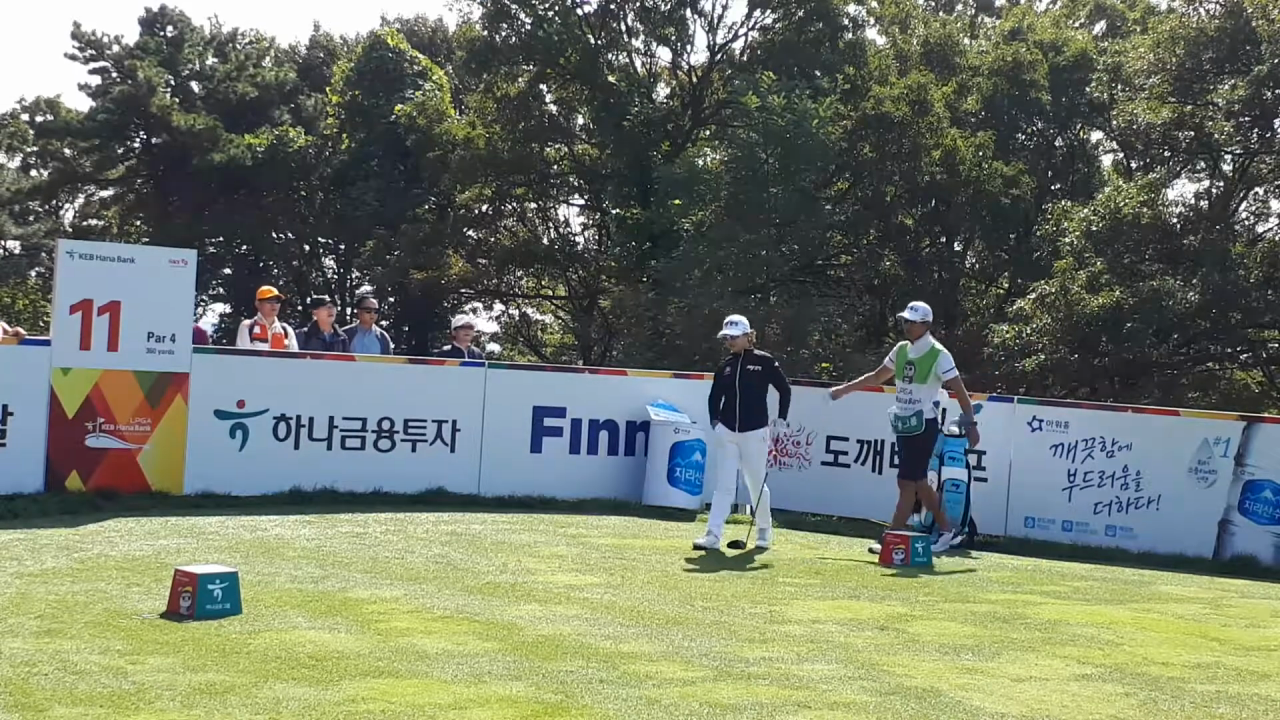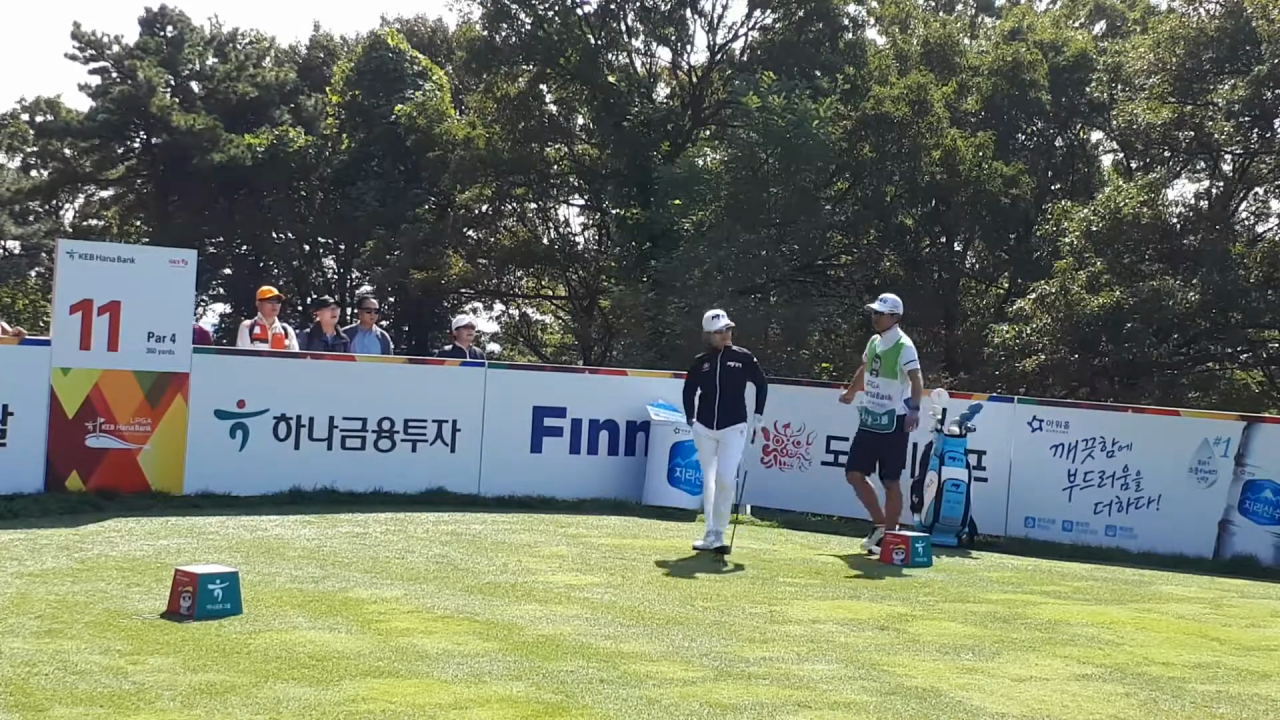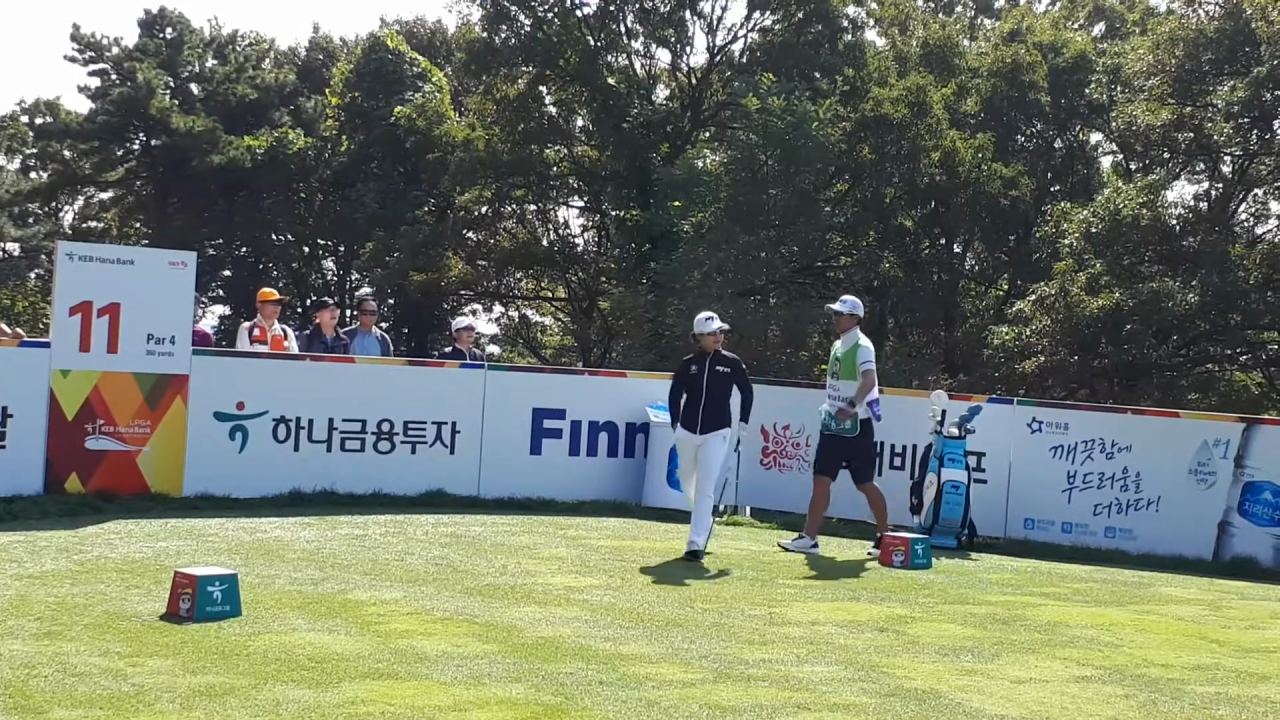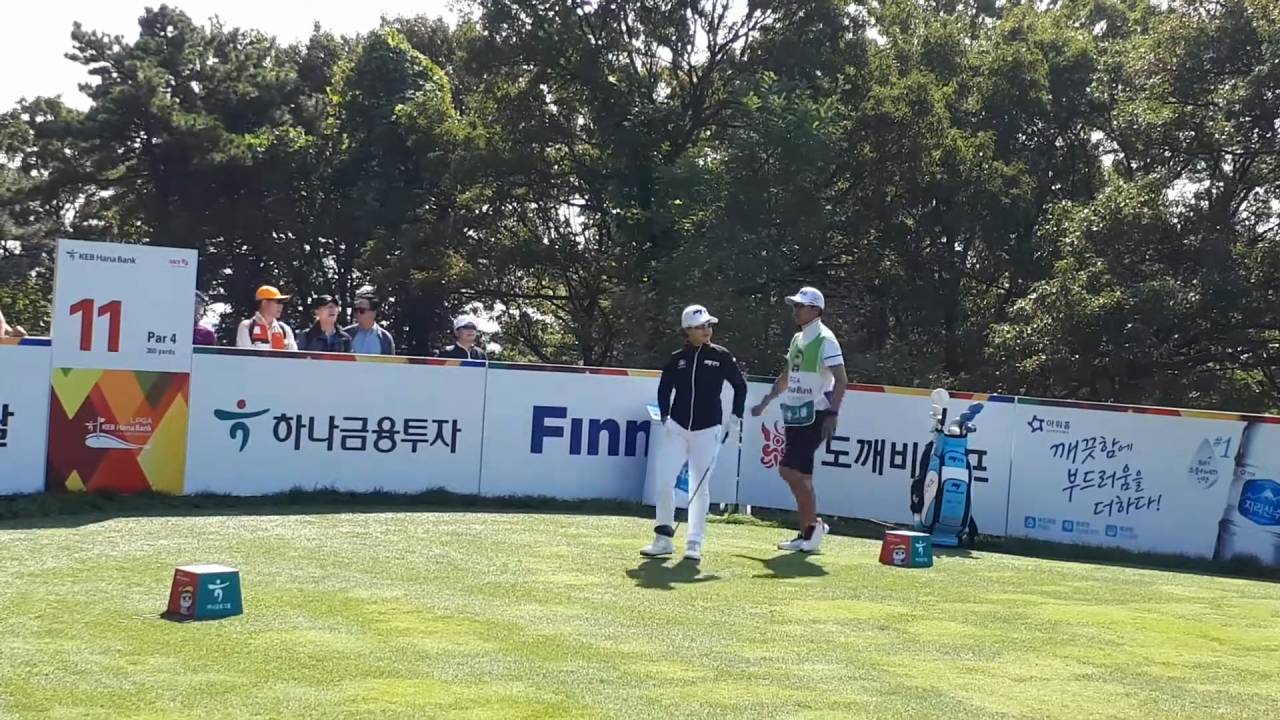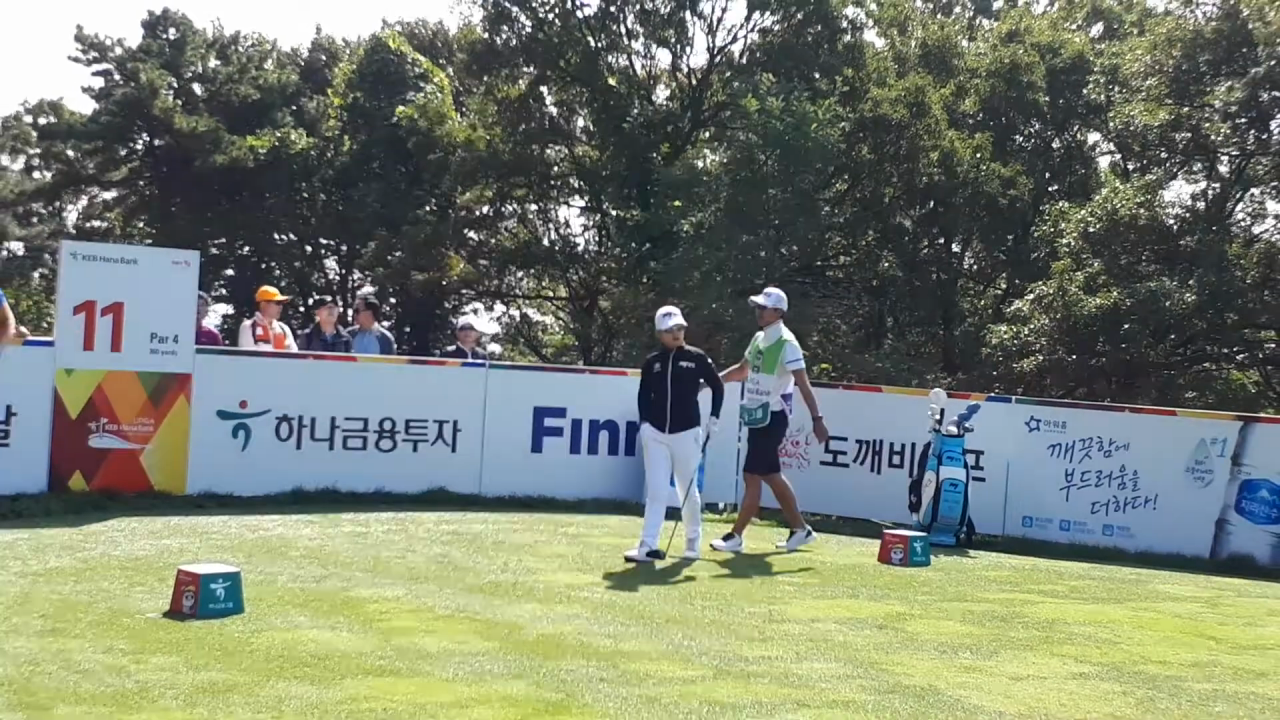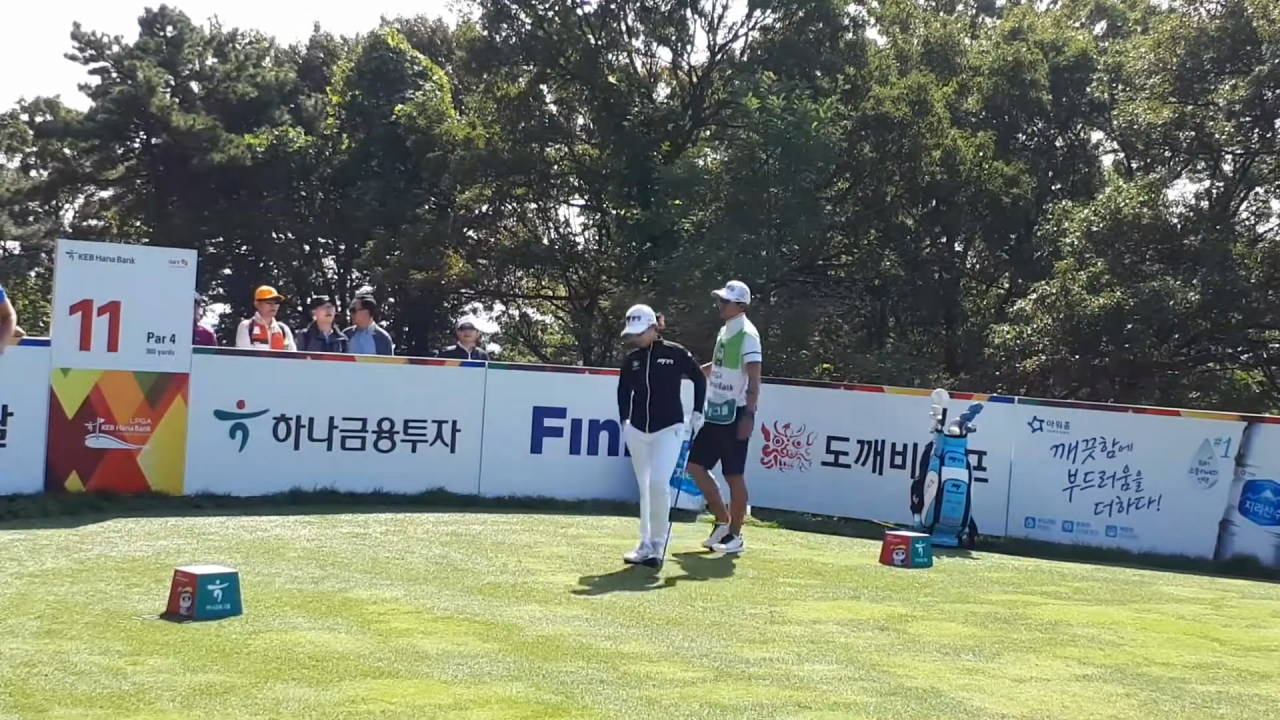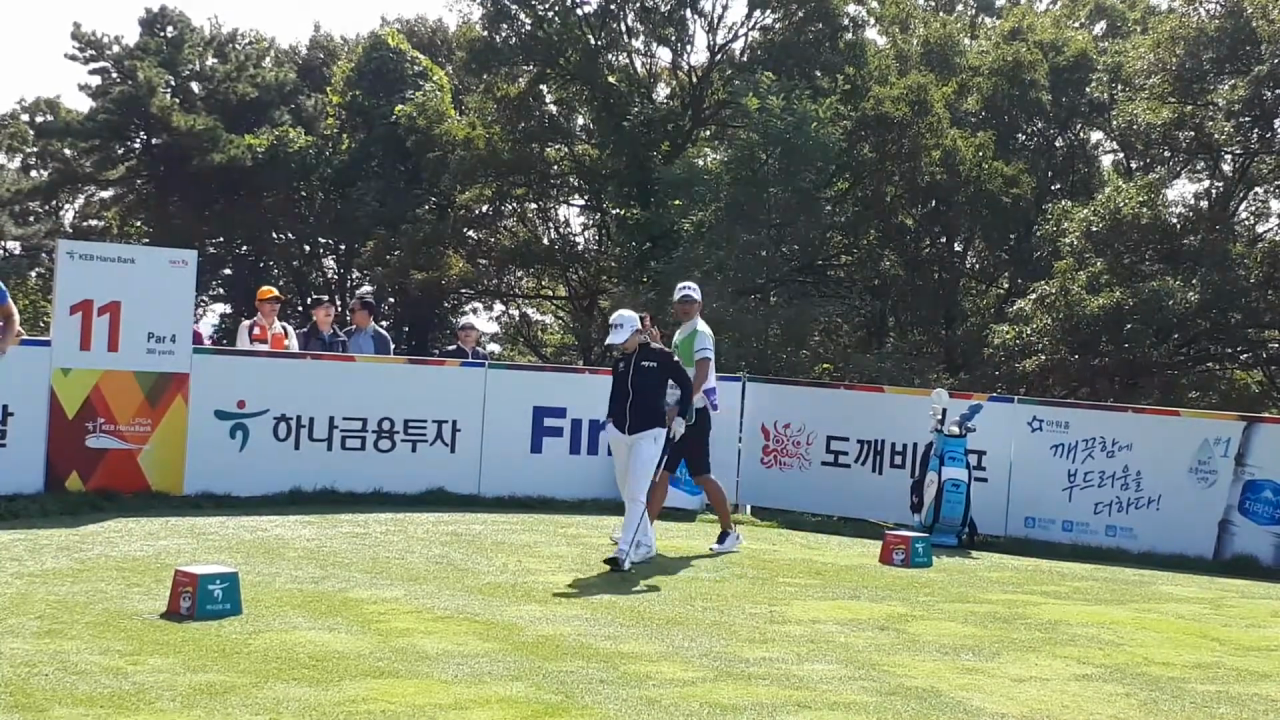
dt=0.3s
person 1, frame 1
left shoulder: (938, 354)
right shoulder: (901, 350)
left elbow: (959, 390)
right elbow: (877, 376)
left wrist: (970, 423)
right wrist: (846, 389)
left hip: (923, 426)
right hip: (903, 425)
left knee: (906, 483)
right knee: (918, 483)
right ankle: (948, 531)
person 1, frame 2
left shoulder: (904, 346)
right shoulder: (875, 342)
left elbow: (916, 381)
left wrist: (913, 409)
right wrist: (850, 393)
left hip: (894, 423)
right hip: (870, 420)
left knee: (891, 482)
right knee: (854, 474)
right ankle: (882, 525)
person 1, frame 3
left shoulder: (862, 347)
right shoulder: (838, 346)
left elbow: (869, 381)
left wrist: (851, 406)
left hip: (857, 427)
right hip: (833, 425)
left knee: (865, 484)
right knee: (821, 480)
left ankle: (884, 536)
right ankle: (809, 538)
person 1, frame 4
left shoulder: (825, 340)
right shoulder: (798, 339)
left elbow: (840, 380)
left wrist: (832, 415)
right wrist: (766, 400)
left hip: (815, 416)
right hip: (796, 417)
left knee: (790, 471)
right knee: (800, 476)
left ankle: (814, 525)
right ankle: (807, 534)
person 1, frame 5
left shoulder: (786, 343)
right shoulder: (759, 338)
left elbow: (803, 383)
right elbow: (743, 369)
left wrist: (816, 419)
left hip: (772, 418)
right hip: (758, 418)
left knee: (752, 476)
right knee: (772, 477)
left ankle: (735, 536)
right ankle: (800, 529)
person 1, frame 6
left shoulder: (747, 335)
right shoulder: (724, 331)
left elbow: (754, 379)
left wrist: (747, 416)
left hip: (736, 414)
right hip: (716, 413)
left knee: (734, 477)
right knee: (695, 467)
left ankle: (735, 536)
right ankle: (723, 521)
person 1, frame 7
left shoulder: (700, 333)
right shoulder: (679, 334)
left elbow: (701, 375)
left hip: (695, 414)
left knee: (701, 476)
right knee: (661, 473)
left ankle: (729, 531)
person 2, frame 1
left shoulder: (764, 362)
right shoulder: (725, 366)
left elbow: (784, 389)
right elbow: (715, 396)
left wrist: (781, 420)
right wrist: (714, 420)
left hip: (755, 432)
right hip: (727, 432)
left knee: (757, 485)
right knee: (723, 485)
left ankle: (764, 531)
right ankle: (712, 536)
person 2, frame 2
left shoulder: (743, 357)
right shoulder: (700, 362)
left elbow: (761, 384)
right elbow: (689, 391)
left wrist: (758, 415)
right wrist: (691, 420)
left hip: (734, 427)
right hip: (704, 428)
left knee: (725, 479)
right knee: (709, 483)
left ankle: (716, 532)
right ankle: (712, 535)
person 2, frame 3
left shoulder: (732, 363)
right shoulder: (688, 364)
left elbow: (747, 392)
right elbow: (675, 395)
left wrist: (743, 423)
right wrist: (675, 424)
left hip: (717, 434)
right hip: (688, 432)
left knee: (705, 489)
right knee: (688, 486)
left ankle: (696, 543)
right ankle: (702, 532)
person 2, frame 4
left shoulder: (722, 356)
right shoulder: (677, 359)
left elbow: (740, 387)
right elbow: (664, 388)
left wrist: (736, 417)
right wrist: (665, 417)
left hip: (708, 430)
right hip: (676, 427)
left knee: (700, 487)
right knee: (663, 482)
left ankle: (695, 543)
right ankle: (663, 538)
person 2, frame 5
left shoulder: (696, 358)
right shoulder: (652, 362)
left elbow: (718, 387)
right elbow: (644, 394)
left wrist: (714, 418)
right wrist: (644, 422)
left hip: (687, 432)
right hip: (655, 433)
left knee: (687, 490)
right knee: (656, 490)
left ankle: (693, 541)
right ankle: (648, 546)
person 2, frame 6
left shoulder: (675, 353)
right shoulder: (631, 360)
left elbow: (700, 380)
right elbow: (624, 391)
left wrist: (697, 412)
right wrist: (624, 419)
left hip: (669, 429)
right hip: (637, 431)
left knee: (658, 484)
right knee: (645, 490)
left ankle: (657, 543)
right ankle: (647, 549)
person 2, frame 7
left shoulder: (661, 356)
right shoulder: (620, 362)
left elbow: (687, 386)
left wrist: (680, 417)
right wrist: (610, 419)
left hip: (649, 433)
right hip: (619, 433)
left knee: (636, 494)
right knee: (629, 494)
left ankle: (625, 552)
right ankle: (645, 544)
